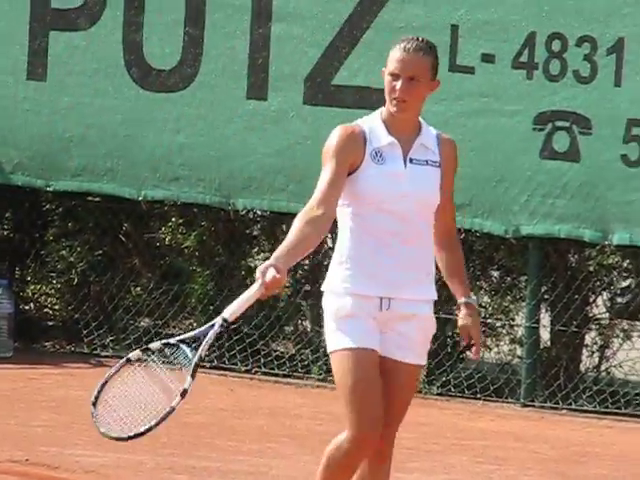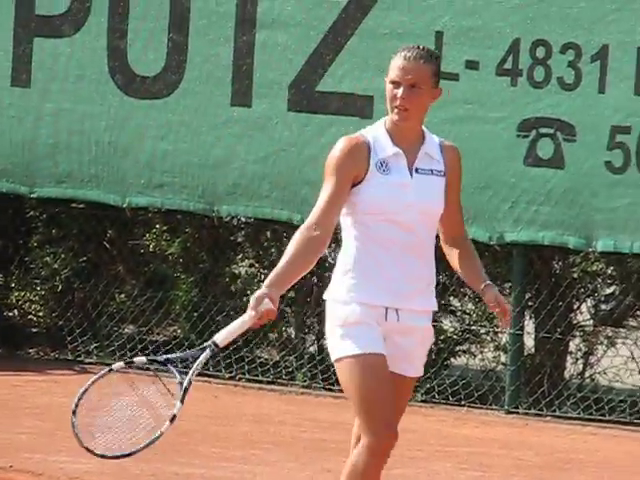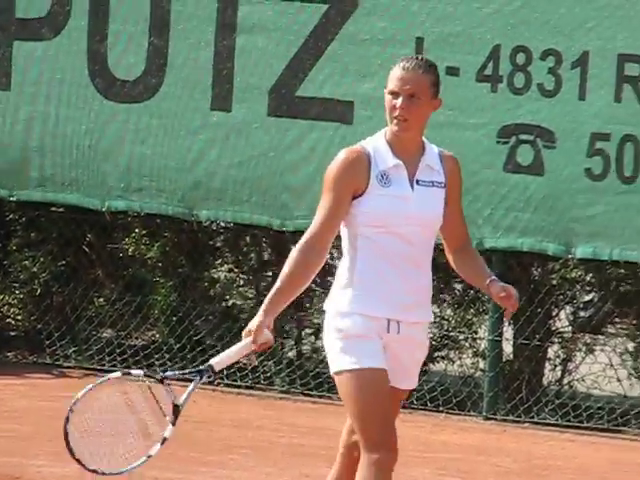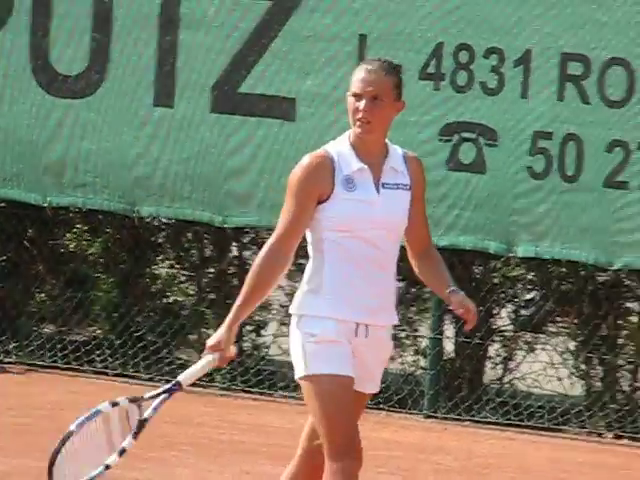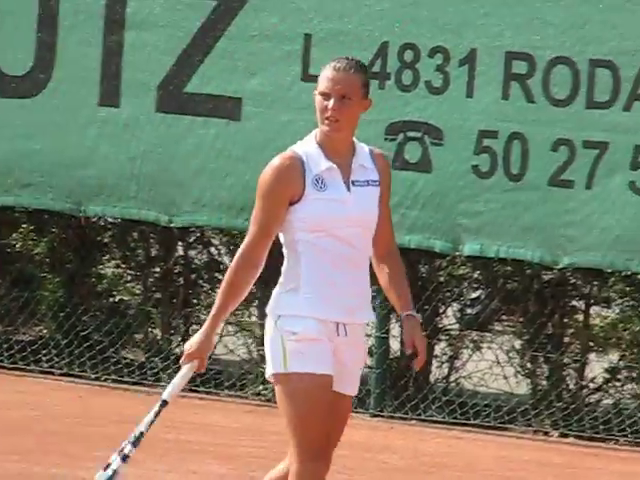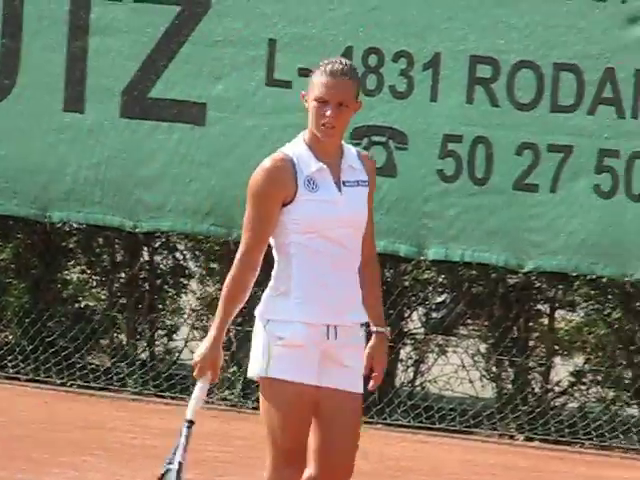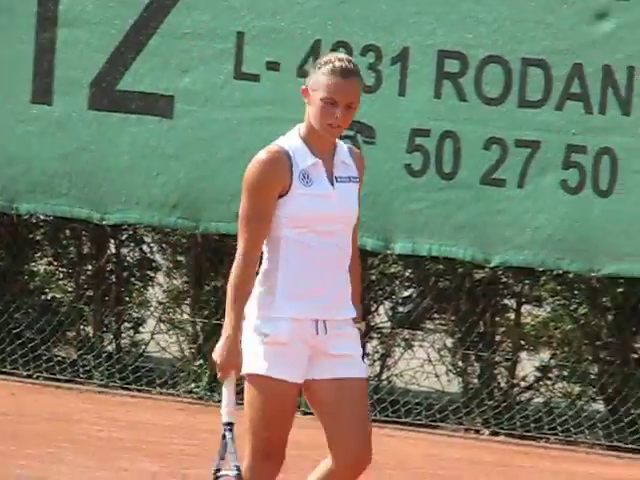
dt=0.1s
person 1, frame 1
left shoulder: (443, 149)
right shoulder: (350, 138)
left elbow: (444, 234)
right elbow: (319, 210)
left wrist: (465, 300)
right wrist: (278, 262)
left hip: (412, 307)
right hip: (353, 299)
left knee: (382, 435)
right knee: (363, 432)
person 1, frame 2
left shoulder: (447, 157)
right shoulder: (354, 150)
left elbow: (454, 239)
right elbow: (317, 228)
left wrist: (487, 288)
right wrist: (272, 289)
left hip: (413, 317)
right hip: (356, 309)
left knee: (369, 439)
right knee: (378, 438)
person 1, frame 3
left shoulder: (446, 167)
right shoulder: (354, 162)
left elbow: (458, 247)
right elbow: (315, 243)
left wrist: (492, 284)
right wrist: (269, 309)
left hip: (409, 328)
right hip: (356, 322)
person 1, frame 4
left shoulder: (410, 169)
right shoulder: (318, 167)
left elbow: (421, 251)
right elbow: (278, 249)
left wrist: (452, 294)
right wrist: (233, 321)
left hip: (374, 331)
right hip: (322, 325)
person 1, frame 5
left shoulder: (377, 165)
right shoulder: (288, 168)
left elbow: (384, 253)
right elbow: (251, 255)
left wrist: (408, 315)
right wrist: (210, 328)
left hip: (351, 332)
right hip: (299, 327)
person 1, frame 6
left shoulder: (363, 167)
right shoulder: (279, 170)
right elbow: (248, 259)
left wrist: (378, 328)
right wrist: (215, 335)
left hip: (344, 336)
right hip: (288, 329)
person 1, frame 7
left shoulder: (353, 161)
right shoulder: (273, 162)
right elbow: (248, 254)
left wrist: (354, 317)
right wrist: (231, 332)
left hip: (335, 331)
right hip: (279, 325)
